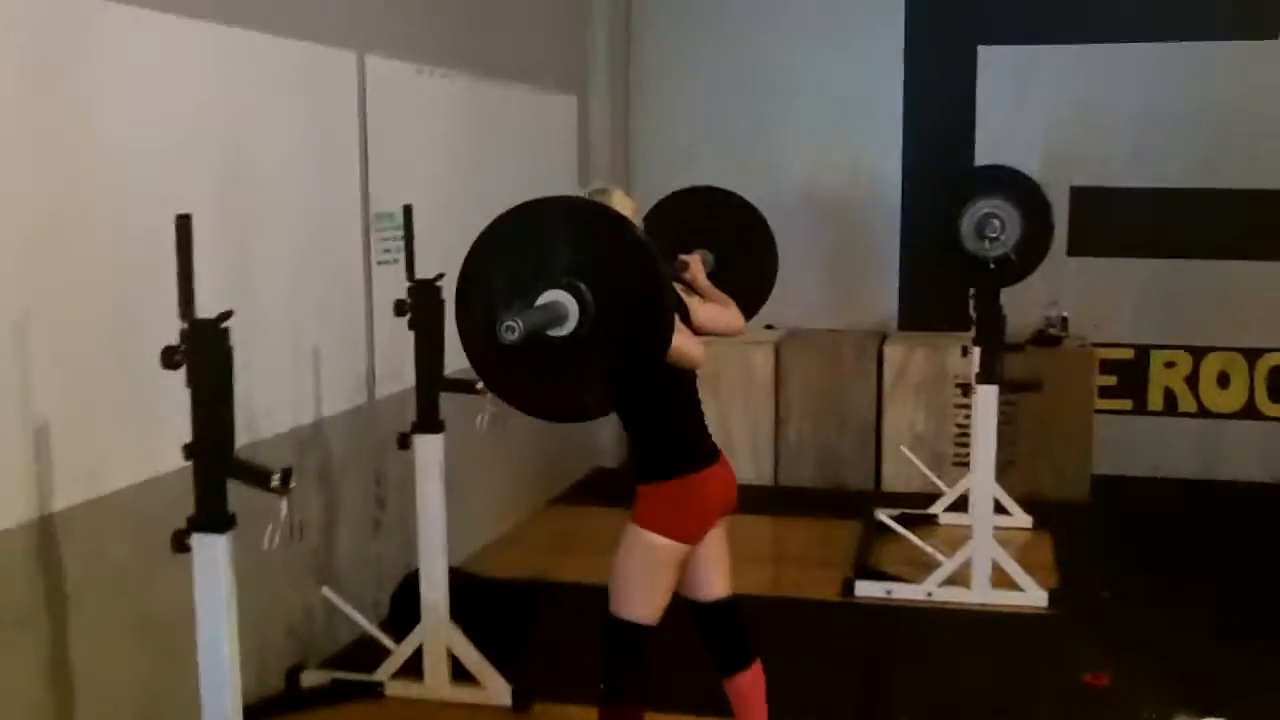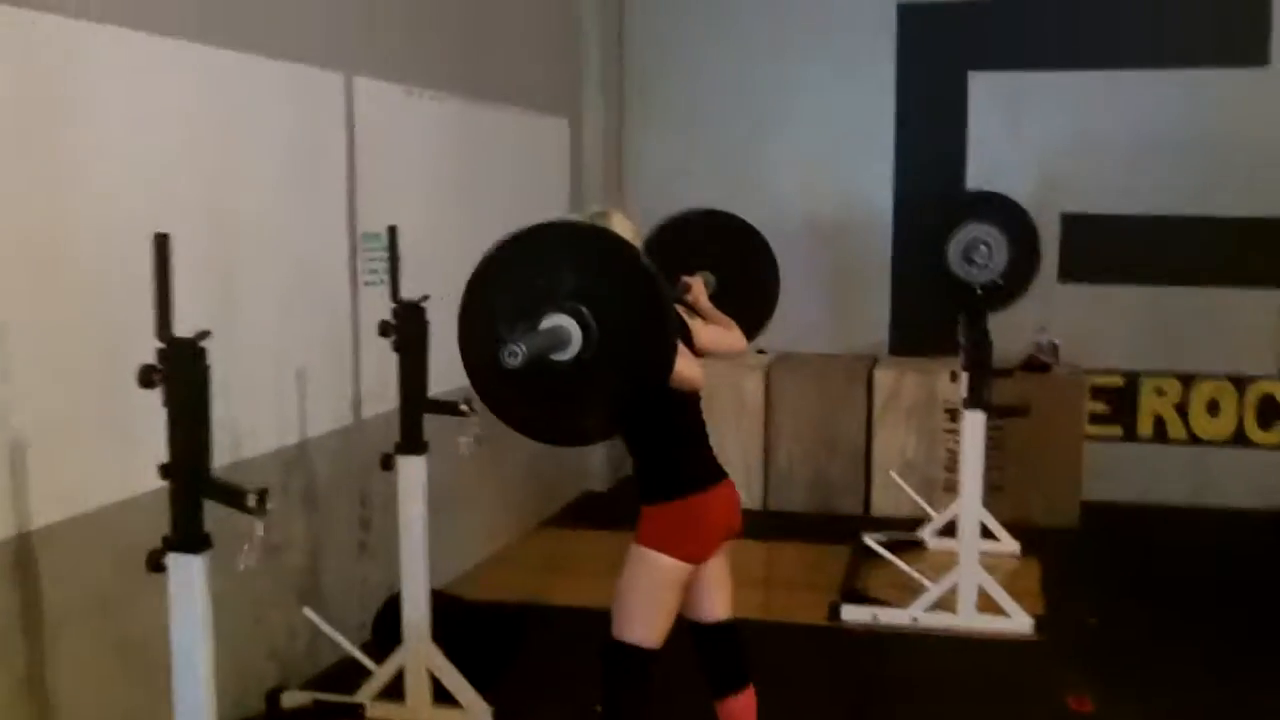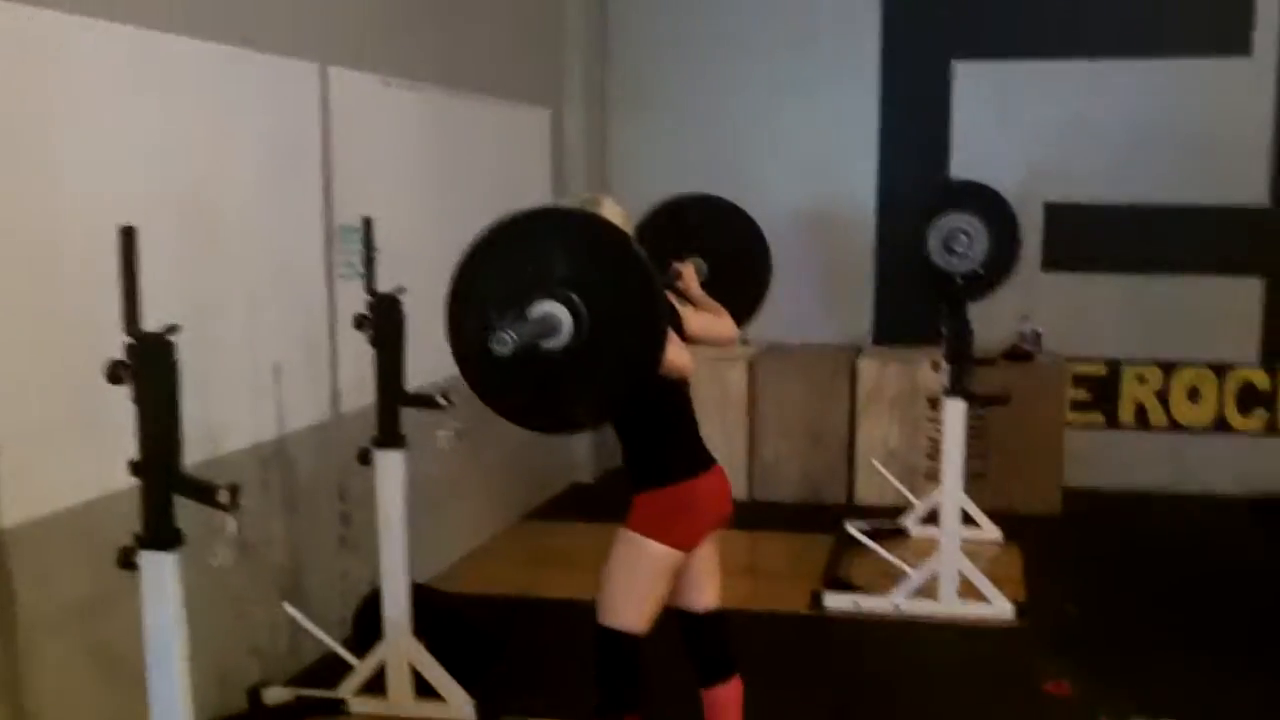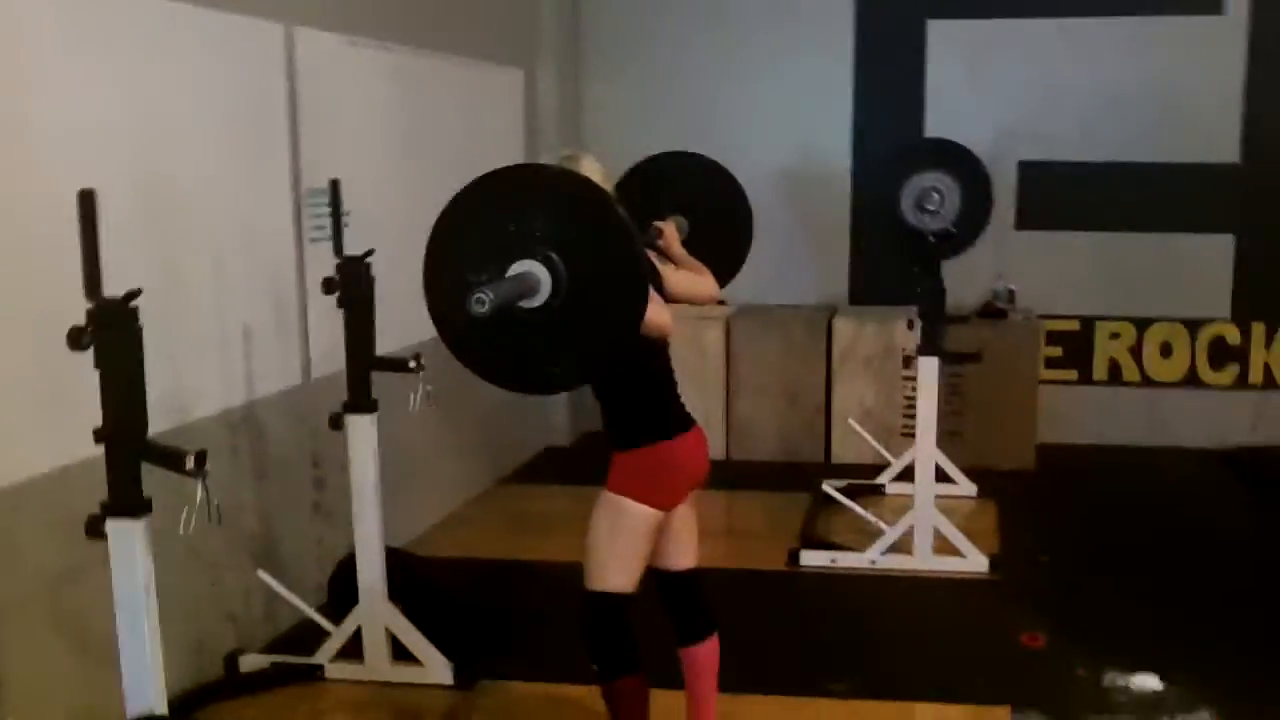
dt=0.1s
person 1, frame 1
right shoulder: (667, 292)
left elbow: (691, 353)
right elbow: (735, 319)
right wrist: (697, 278)
left hip: (675, 490)
right hip: (706, 477)
left knee: (625, 640)
right knee: (718, 620)
person 1, frame 2
right shoulder: (668, 315)
left elbow: (690, 376)
right elbow: (736, 342)
right wrist: (701, 301)
left hip: (675, 511)
right hip: (713, 497)
left knee: (626, 664)
right knee: (718, 644)
person 1, frame 3
right shoulder: (658, 300)
left elbow: (679, 363)
right elbow: (727, 329)
right wrist: (691, 287)
left hip: (667, 498)
right hip: (704, 484)
left knee: (617, 652)
right knee: (706, 634)
person 1, frame 4
right shoulder: (642, 261)
left elbow: (658, 323)
right elbow: (708, 287)
right wrist: (671, 248)
left hip: (648, 462)
right hip: (682, 446)
left knee: (607, 615)
right knee: (684, 592)
